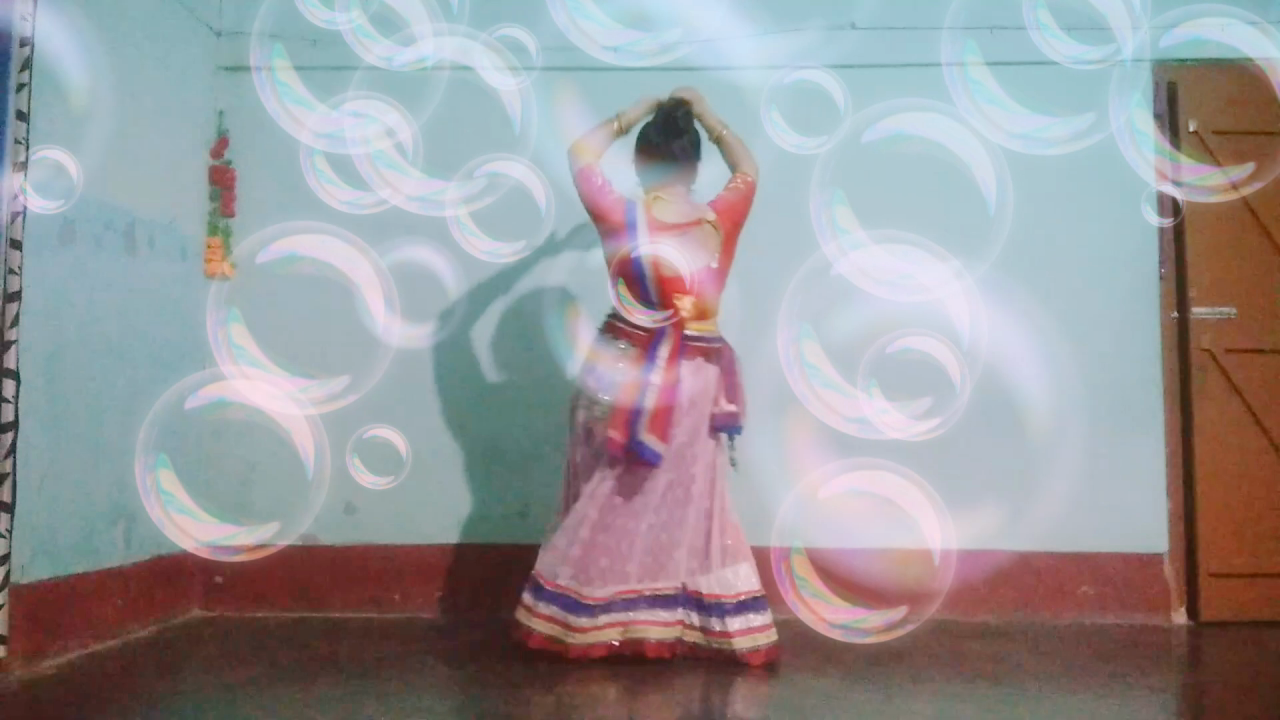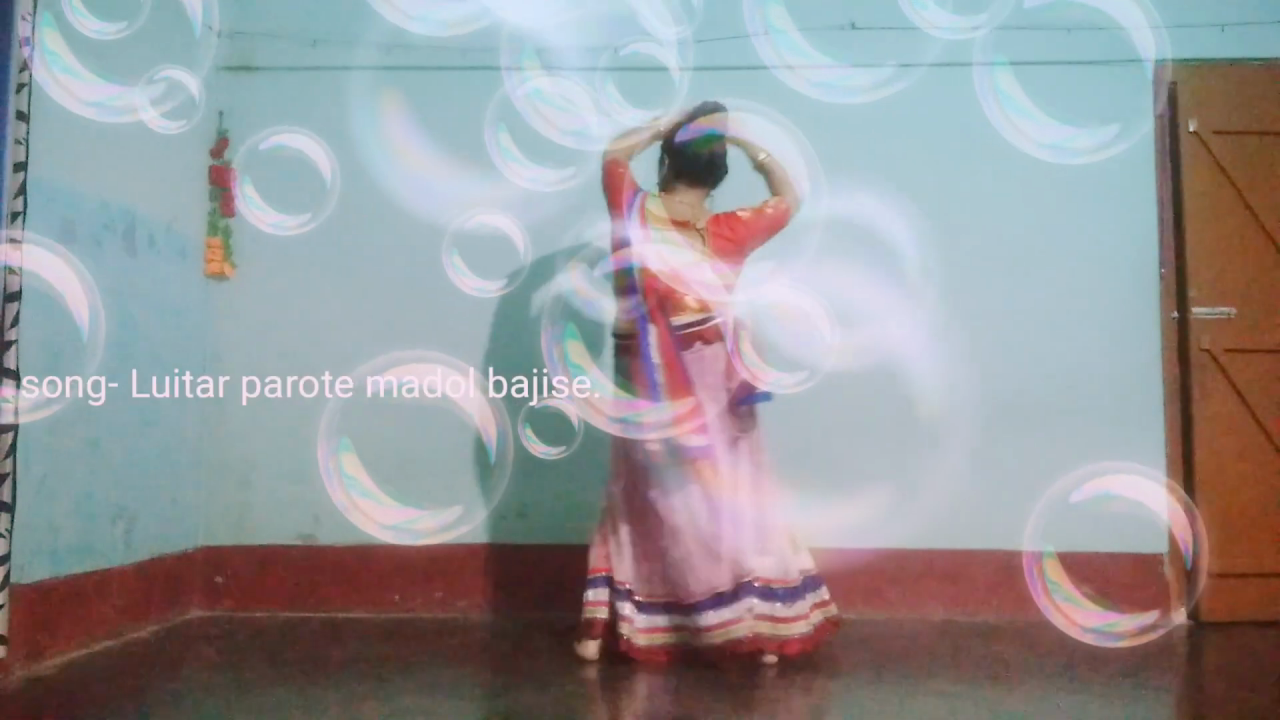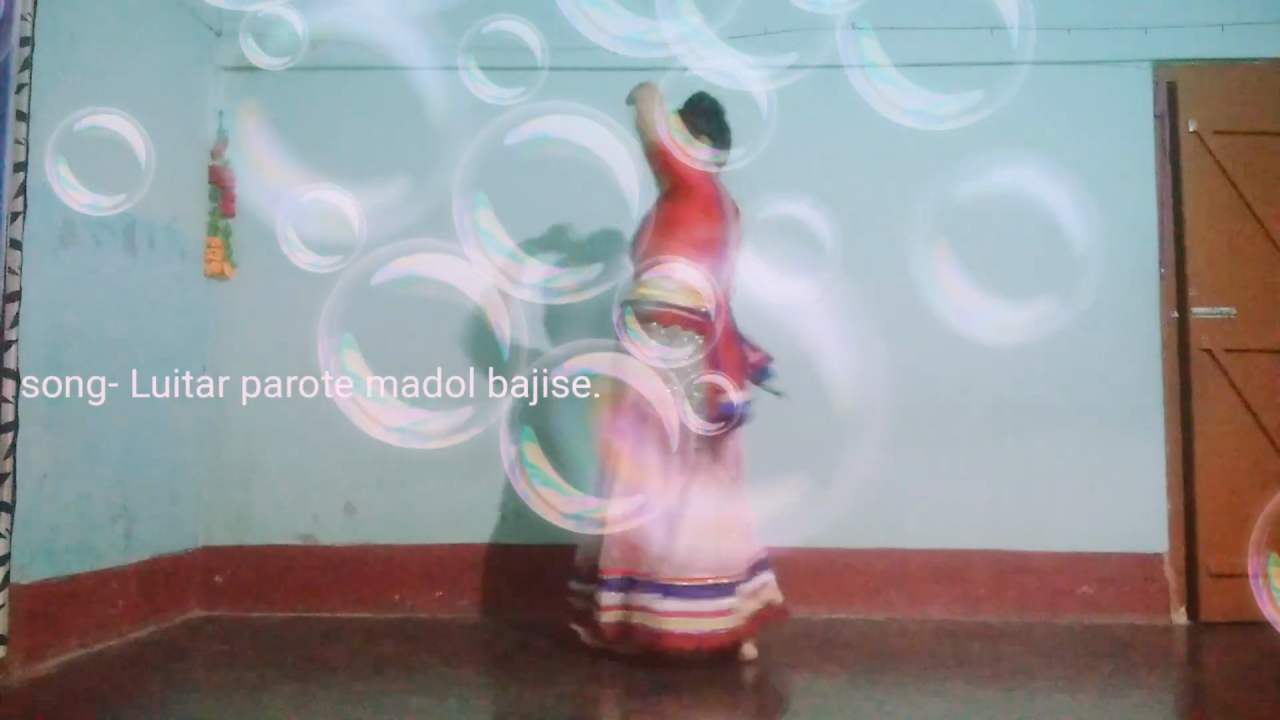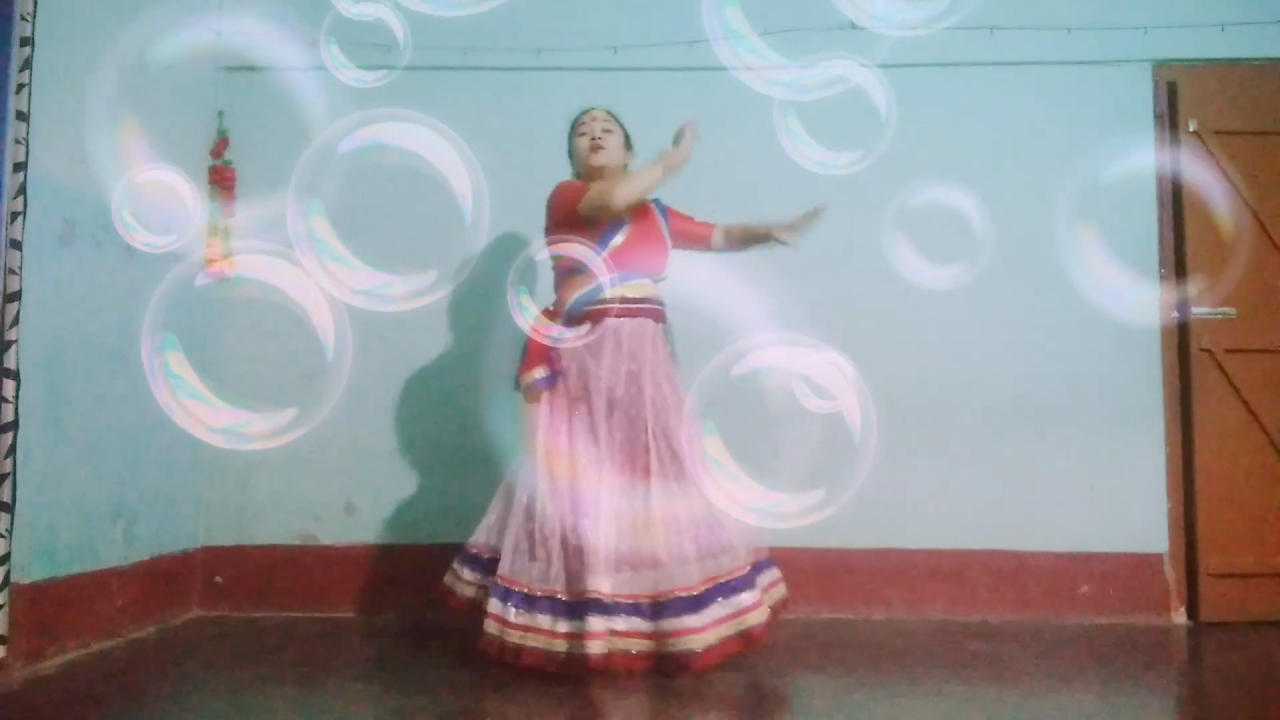
dt=1s
person 1, frame 1
left shoulder: (623, 219)
right shoulder: (722, 221)
left elbow: (581, 157)
right elbow: (747, 169)
left wrist: (634, 114)
right wrist: (706, 114)
left hip: (624, 374)
right hip: (694, 384)
left knee: (605, 505)
right knee: (695, 506)
left ankle: (582, 628)
right ankle: (744, 634)
person 1, frame 2
left shoulder: (630, 210)
right shoulder: (727, 234)
left elbow: (614, 154)
right elbow: (791, 198)
left wrist: (669, 125)
right wrist: (748, 142)
left hip: (643, 380)
right hip: (711, 378)
left knee: (636, 505)
right knee: (733, 500)
left ankle: (599, 629)
right ankle: (763, 632)
person 1, frame 3
left shoulder: (694, 192)
right shoulder: (711, 202)
left elbow: (650, 119)
left wrist: (648, 98)
right wrist: (667, 117)
right hip: (702, 363)
left knee: (647, 489)
right knee: (710, 491)
left ankle: (635, 622)
right ankle: (735, 626)
person 1, frame 4
left shoulder: (657, 217)
right shoulder: (566, 198)
left elbow: (721, 236)
right elbow: (613, 200)
left wrist: (773, 229)
right wrist: (674, 157)
left hip: (646, 362)
right hip: (580, 361)
left knee: (664, 480)
right knee: (571, 485)
left ankle: (673, 626)
right ankle: (572, 629)
